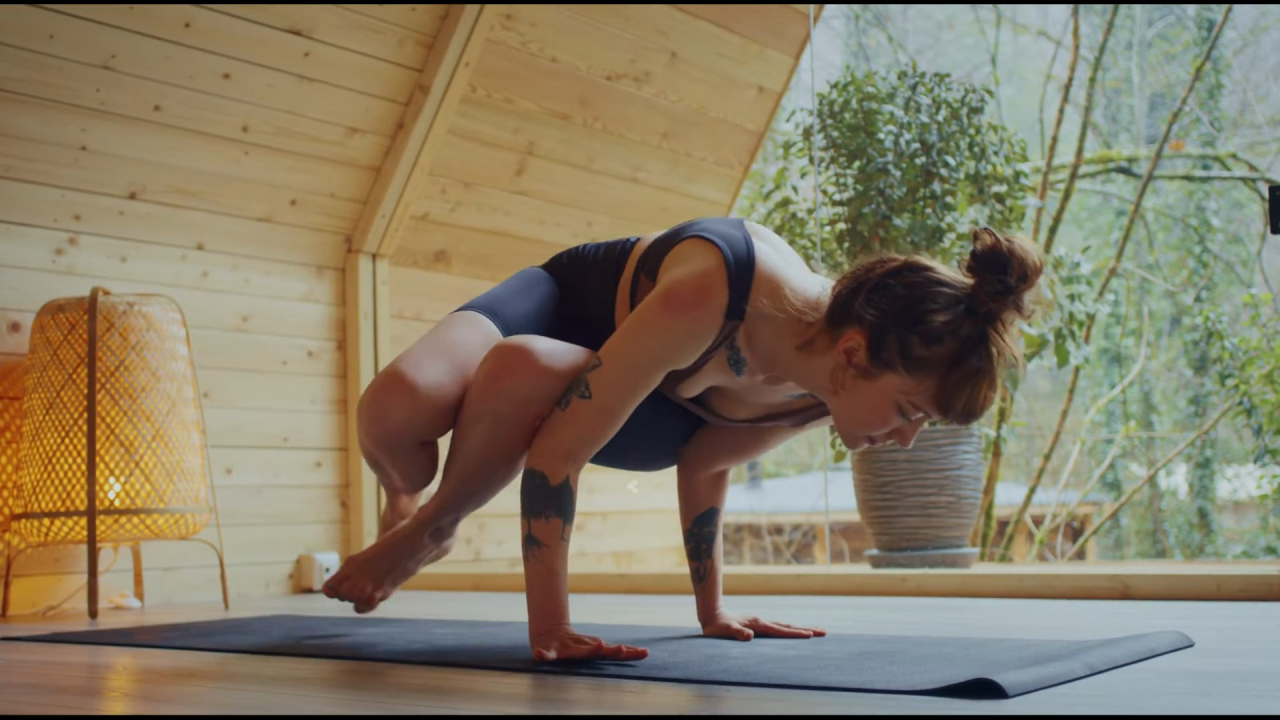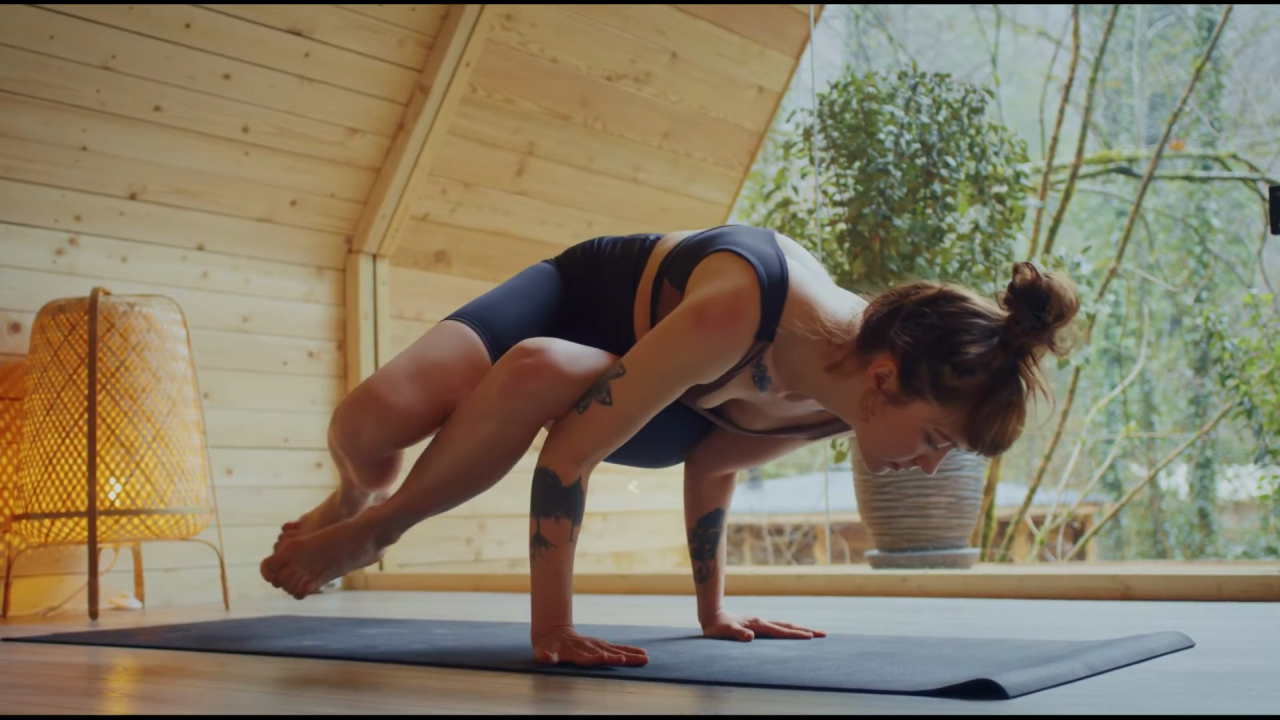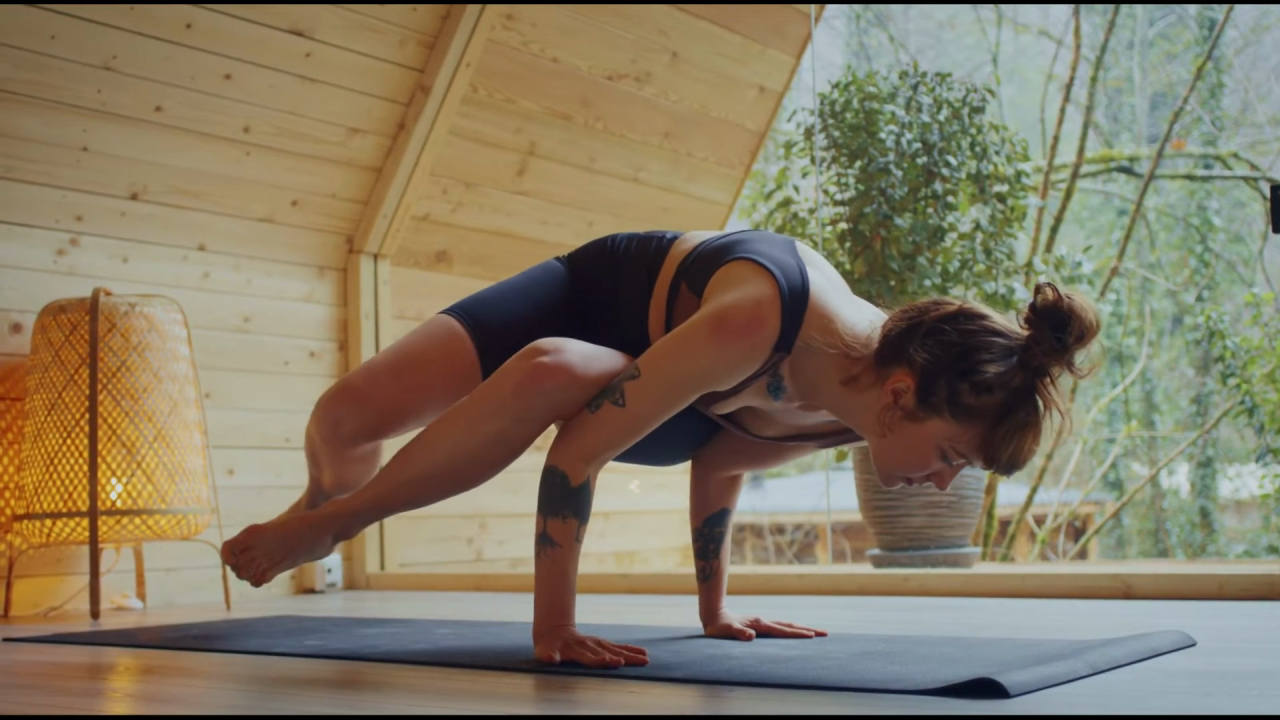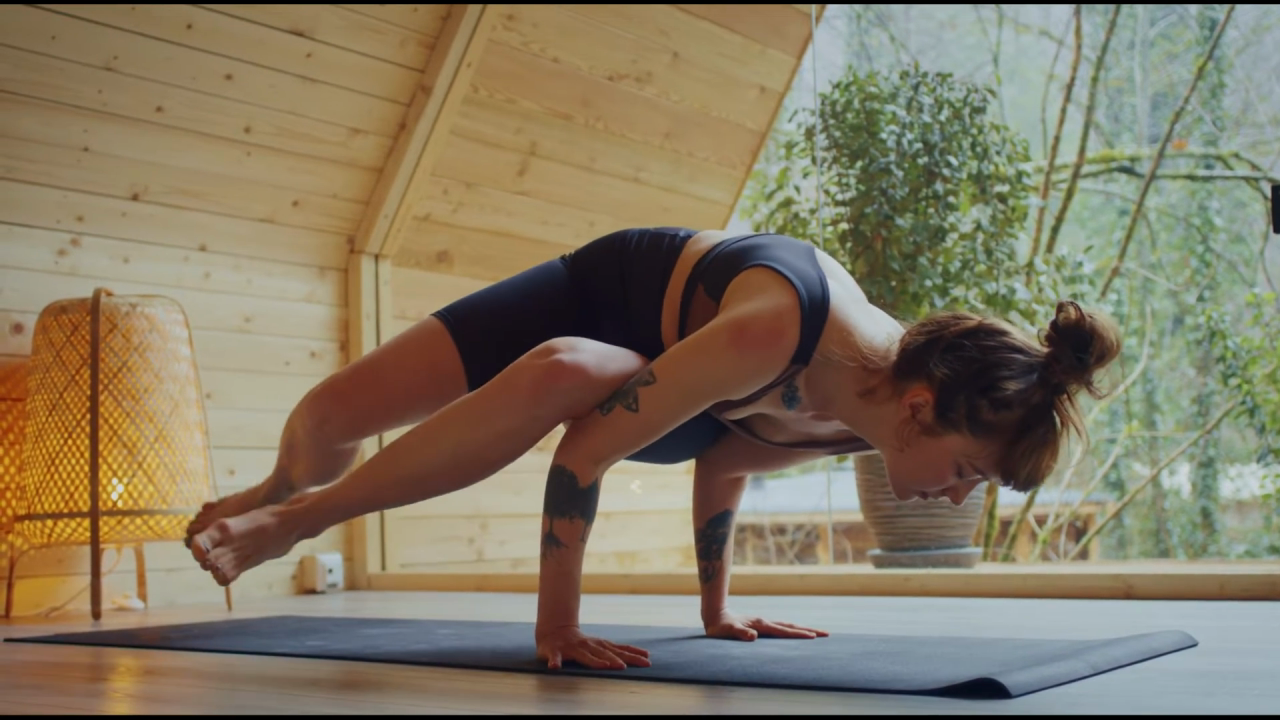
dt=0.4s
person 1, frame 1
left shoulder: (832, 383)
right shoulder: (708, 294)
left elbow: (705, 465)
right elbow: (557, 447)
left wrist: (712, 609)
right wrist: (548, 627)
left hip: (656, 405)
right hip: (565, 301)
right knee: (396, 408)
right ankle: (412, 515)
person 1, frame 2
left shoulder: (853, 397)
right shoulder: (737, 310)
left elbow: (713, 464)
right elbow: (569, 450)
left wrist: (712, 609)
right wrist: (551, 627)
left hip: (662, 402)
right hip: (581, 293)
right knee: (370, 422)
right ankle: (362, 507)
person 1, frame 3
left shoulder: (862, 403)
right shoulder: (755, 321)
left elbow: (719, 463)
right elbow: (577, 447)
left wrist: (715, 609)
right wrist: (554, 624)
left hip: (665, 392)
right hip: (593, 292)
right knee: (350, 414)
left ankle: (340, 523)
right ankle: (327, 508)
person 1, frame 4
left shoulder: (876, 412)
right shoulder: (773, 330)
left elbow: (725, 462)
right elbow: (589, 447)
left wrist: (717, 607)
right wrist: (556, 625)
left hip: (658, 381)
right hip: (601, 291)
right knee: (332, 416)
left ankle: (300, 522)
right ankle: (283, 498)
